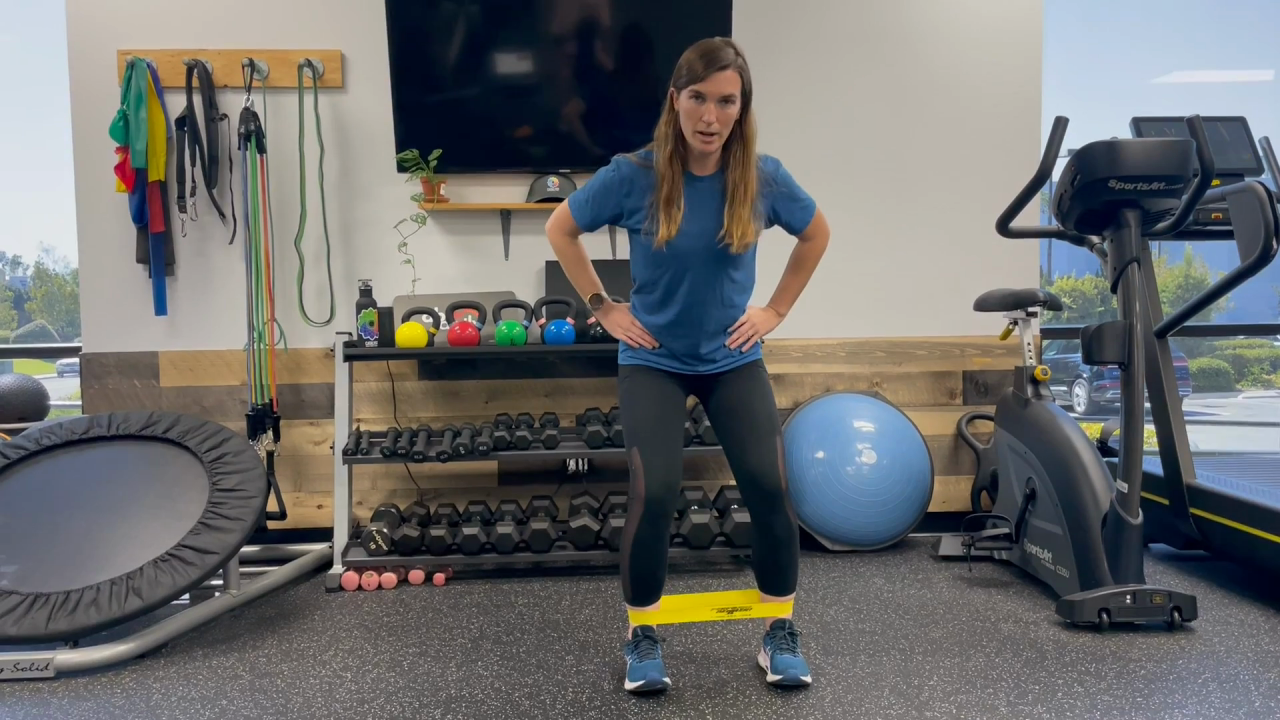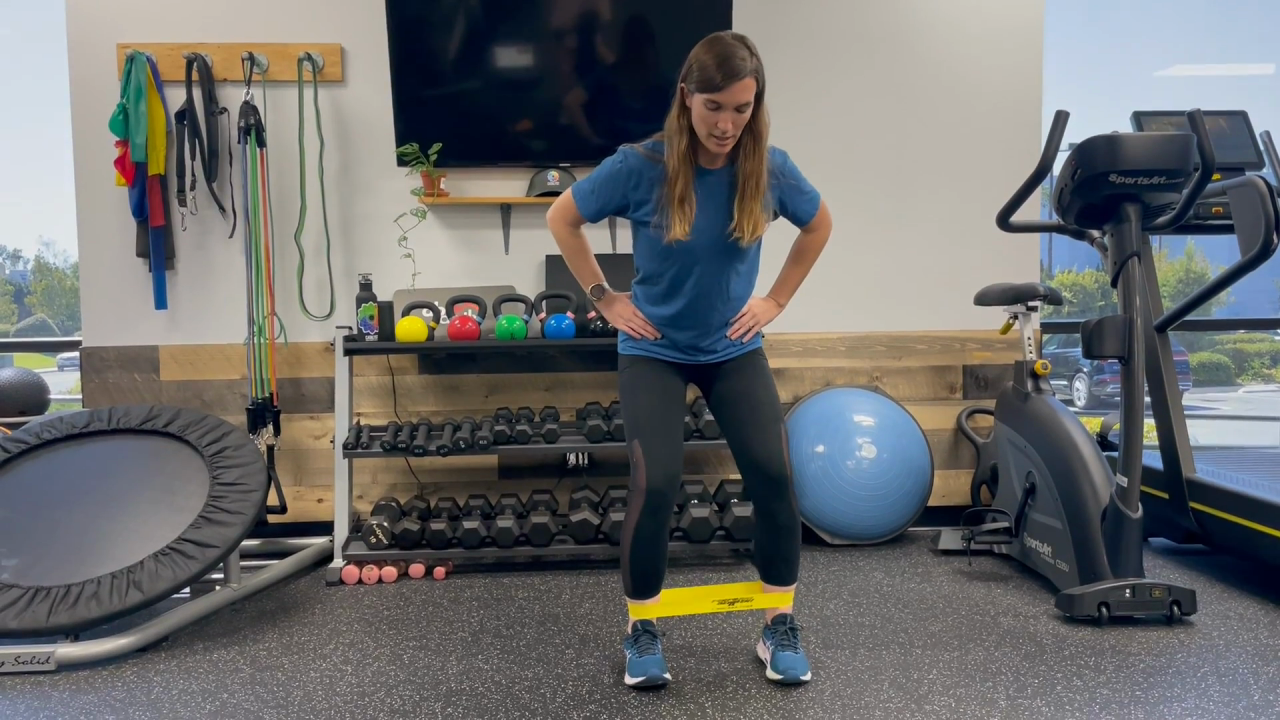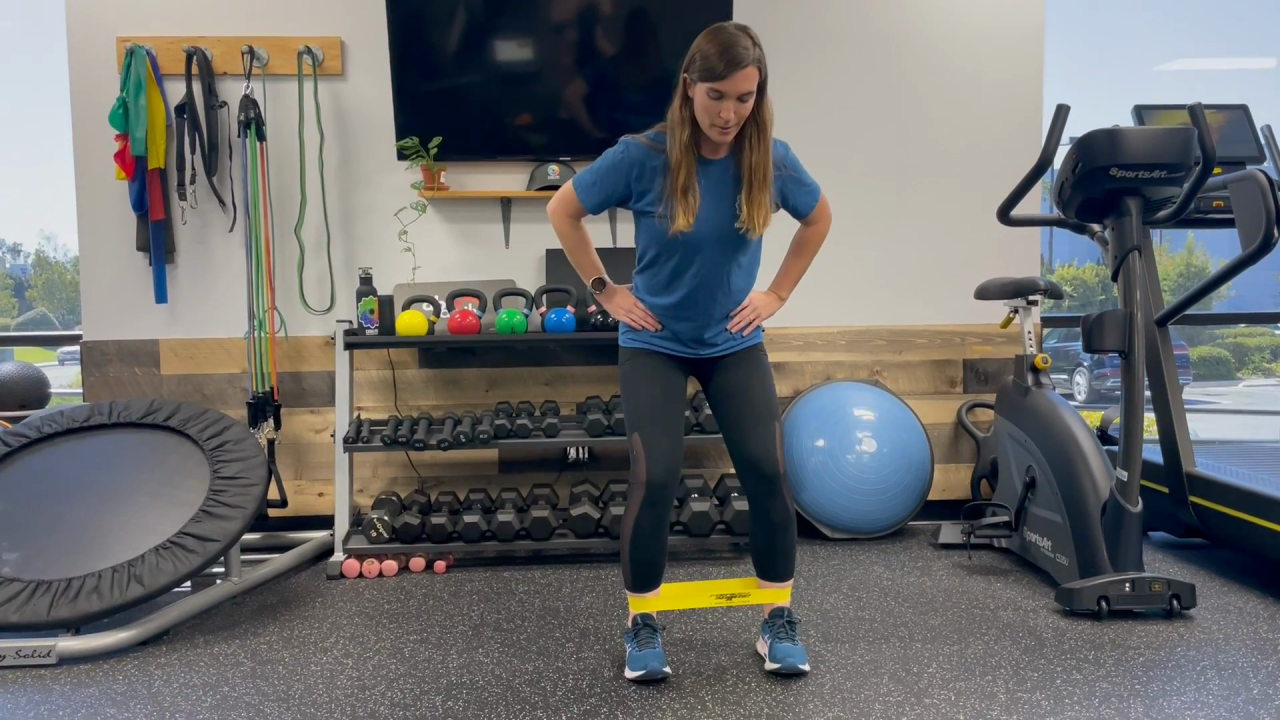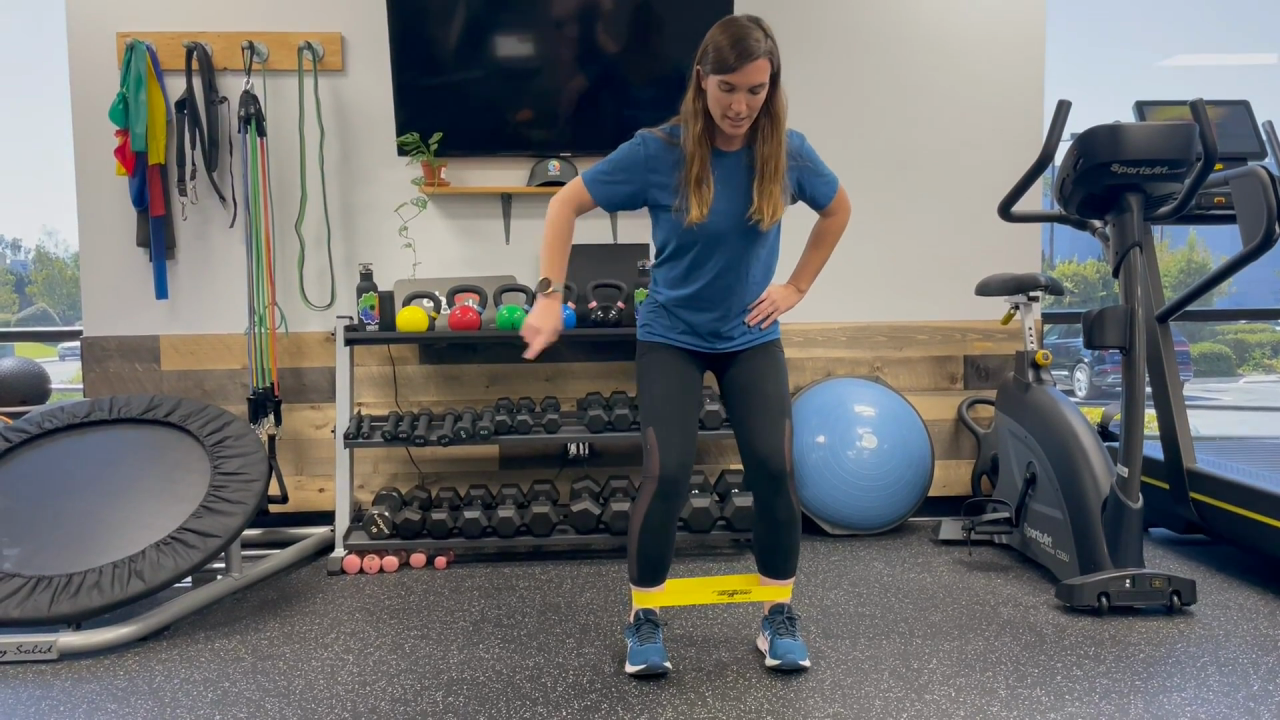
dt=0.7s
person 1, frame 1
left shoulder: (763, 177)
right shoulder: (632, 176)
left elbow: (816, 234)
right elbow: (560, 229)
left wrist: (777, 309)
right wrist: (602, 307)
left hip: (734, 358)
right hip: (652, 359)
left knee: (769, 488)
right knee: (654, 493)
left ankle: (780, 632)
right ankle: (642, 637)
person 1, frame 2
left shoulder: (770, 168)
right shoulder: (639, 166)
left elbow: (819, 224)
right elbow: (561, 217)
left wrist: (776, 299)
right wrist: (602, 297)
left hip: (734, 348)
right hip: (653, 349)
left knee: (773, 476)
right knee: (655, 485)
left ankle: (780, 626)
right ankle: (641, 630)
person 1, frame 3
left shoulder: (771, 159)
right shoulder: (642, 156)
left elbow: (818, 217)
right elbow: (562, 210)
left wrist: (778, 292)
right wrist: (605, 290)
left hip: (735, 342)
right hip: (655, 342)
left knee: (767, 472)
right knee: (655, 478)
left ankle: (779, 619)
right ankle: (642, 624)
person 1, frame 4
left shoulder: (788, 152)
right shoulder: (657, 152)
left elbow: (837, 210)
right elbow: (566, 205)
left wrist: (796, 286)
right wrist: (550, 296)
left hip: (751, 336)
right hip: (669, 336)
left knee: (774, 470)
right knee: (667, 474)
left ankle: (780, 616)
right ankle: (644, 619)
